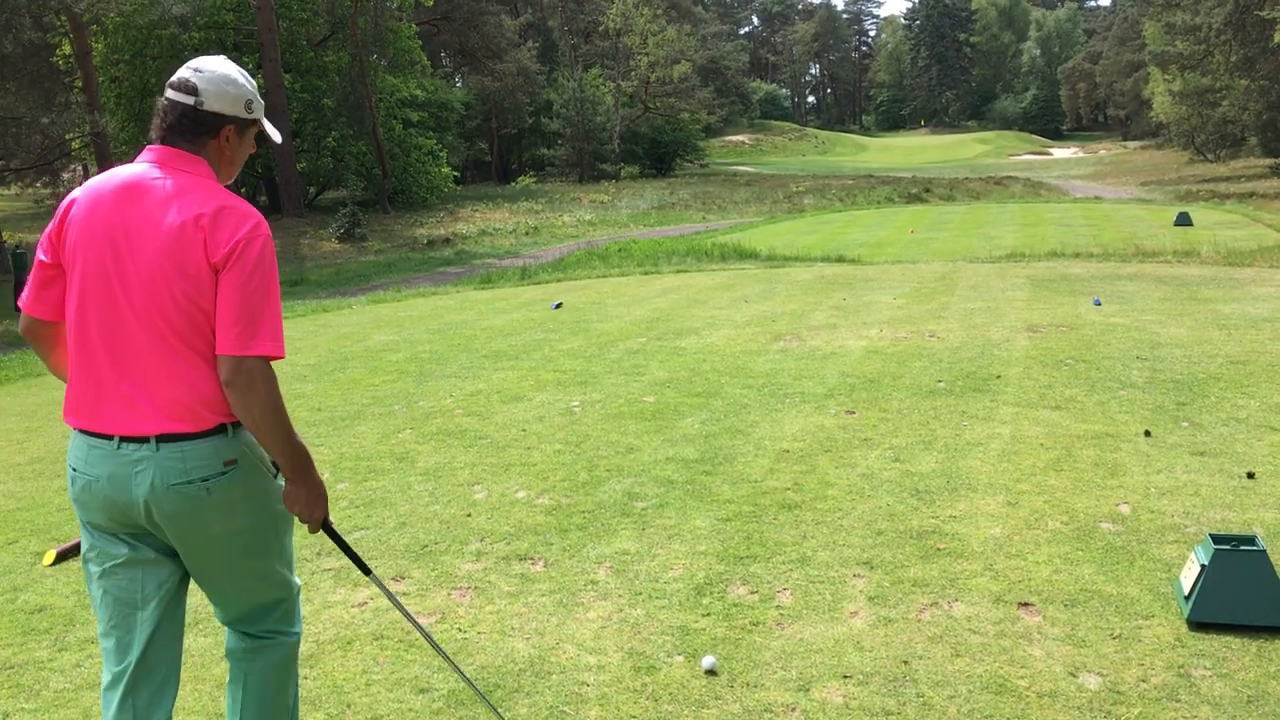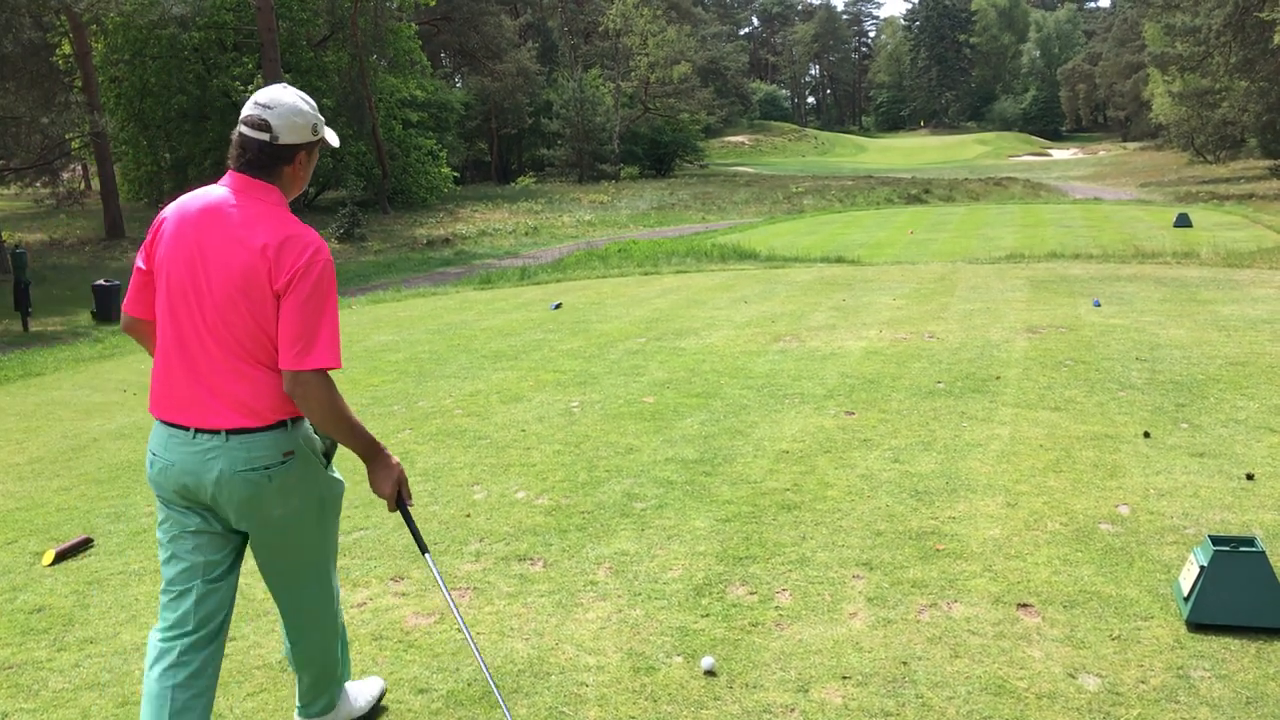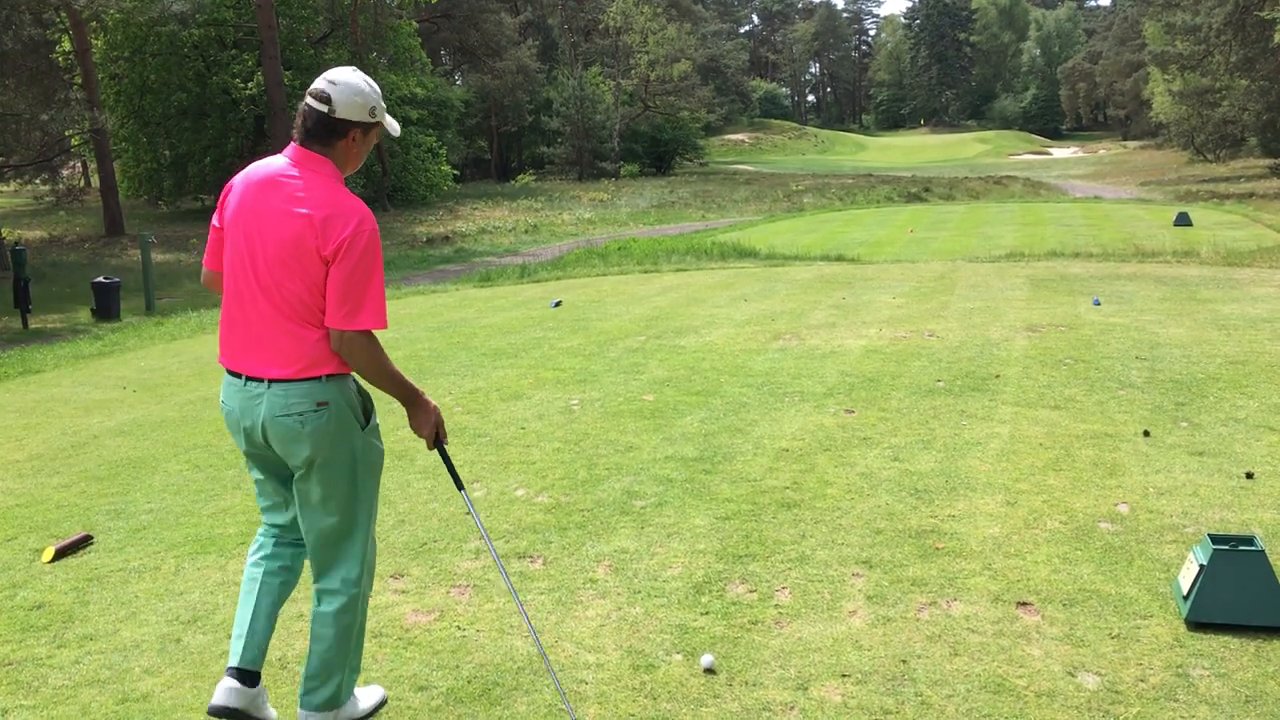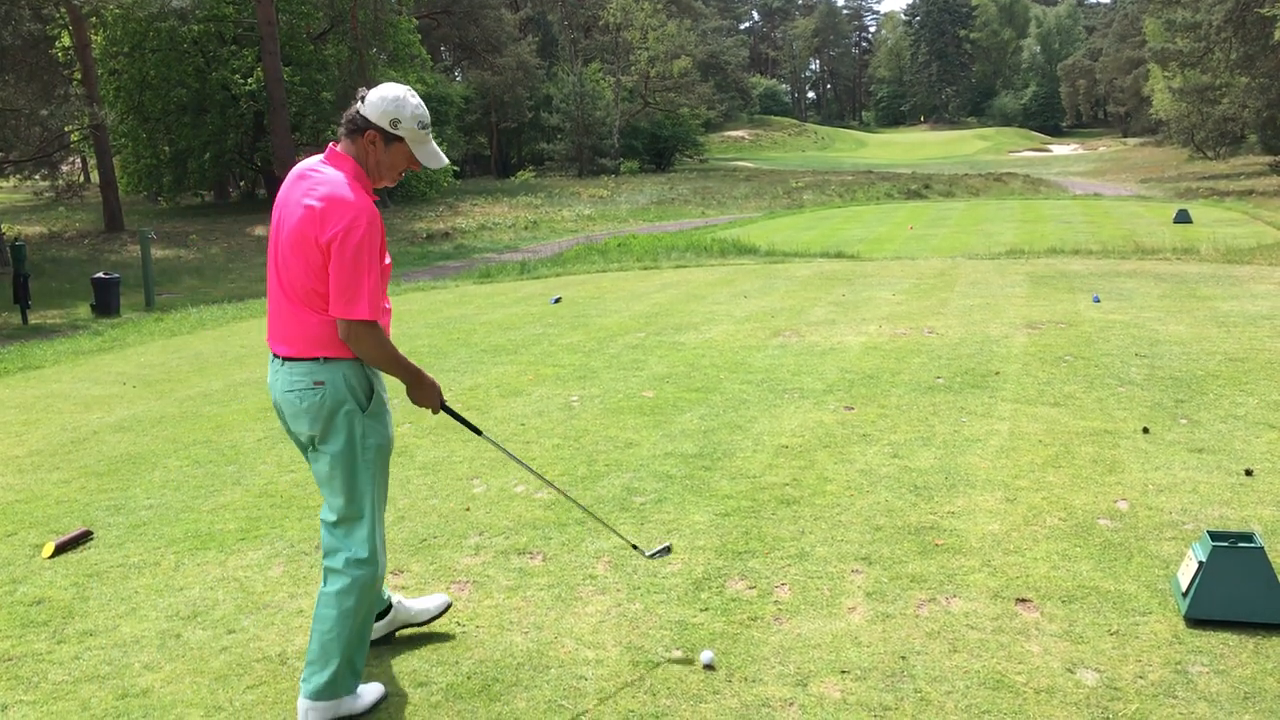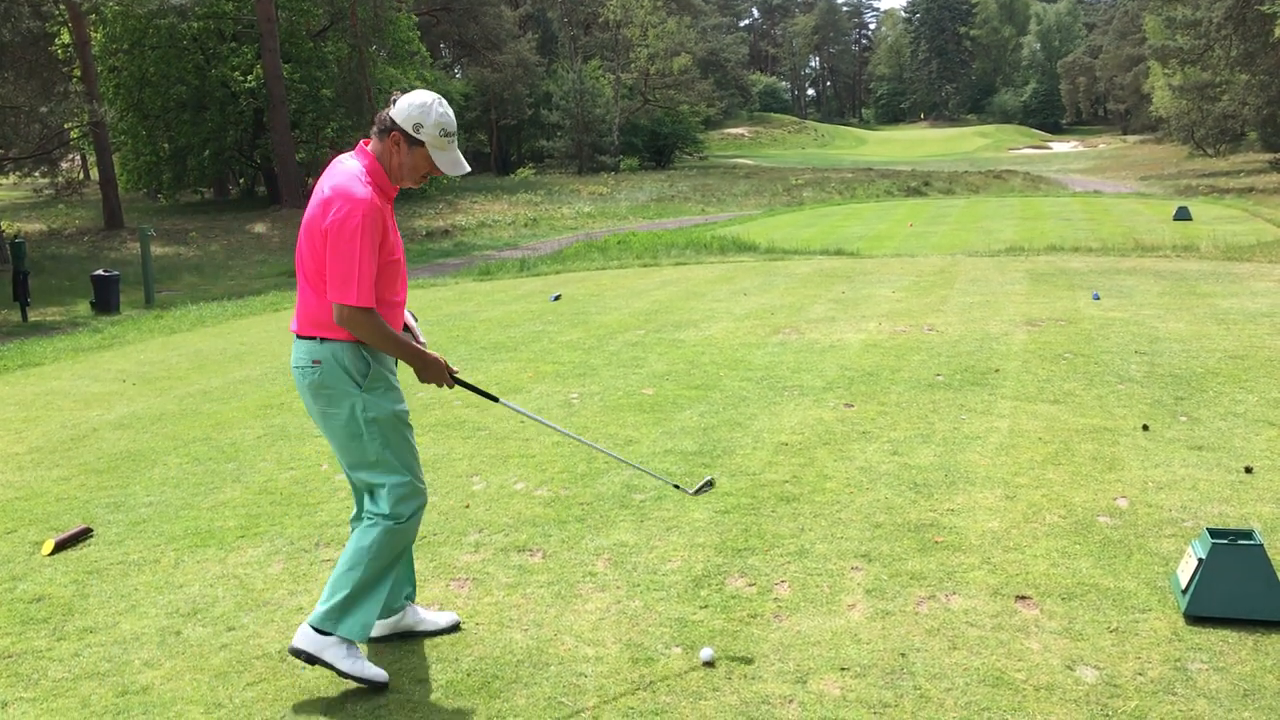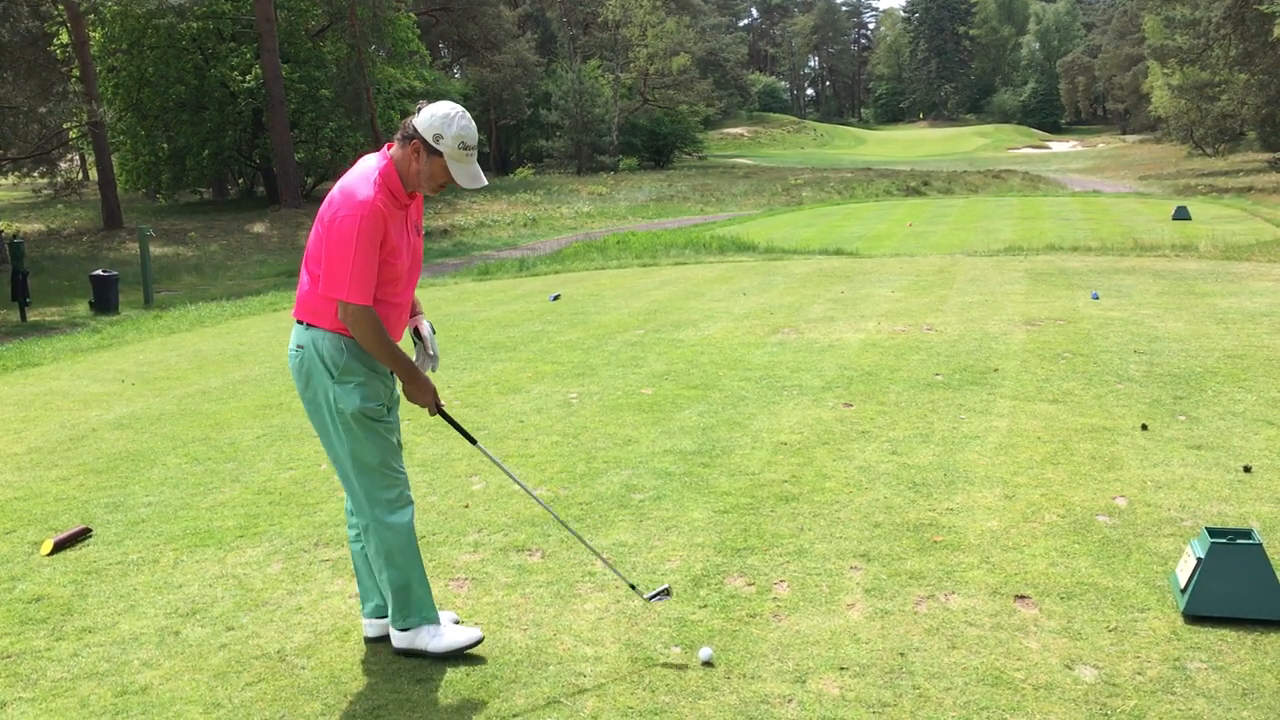
dt=0.3s
person 1, frame 1
left shoulder: (85, 200)
right shoulder: (237, 224)
left elbow: (39, 327)
right elbow: (241, 375)
right wrist: (300, 470)
left hip: (99, 465)
right hip: (205, 464)
left knee: (136, 660)
right knee: (263, 617)
person 1, frame 2
left shoulder: (175, 216)
right shoulder: (301, 248)
left elbow: (137, 322)
right elbow: (305, 385)
right wrist: (375, 457)
left hip: (175, 451)
right hip: (266, 456)
left knee: (184, 624)
right knee: (307, 595)
person 1, frame 3
left shoulder: (245, 183)
right shoulder: (348, 218)
left elbow: (214, 278)
right elbow: (351, 341)
right wrist: (414, 401)
left hip: (242, 394)
right hip: (317, 402)
left knee: (280, 531)
right knee: (342, 557)
person 1, frame 4
left shoulder: (303, 176)
right shoulder: (354, 210)
right elbow: (358, 331)
right wrist: (415, 378)
left hip: (290, 373)
right hip: (333, 383)
left knee: (349, 510)
right knee: (352, 538)
left ankle: (372, 610)
person 1, frame 5
left shoulder: (365, 176)
right shoulder: (356, 199)
right elbow: (351, 313)
left wrist: (402, 317)
right wrist: (417, 357)
left hip: (351, 358)
right hip: (342, 364)
left knee: (382, 493)
right knee: (401, 497)
left ankle: (391, 607)
right ankle: (327, 629)
person 1, frame 6
left shoulder: (405, 188)
right shoulder: (362, 202)
right elbow: (353, 311)
left wrist: (419, 321)
right wrist: (410, 374)
left hip: (362, 353)
right hip: (335, 357)
left knee: (372, 491)
right knee: (383, 493)
left ankle: (383, 612)
right ankle: (412, 623)
